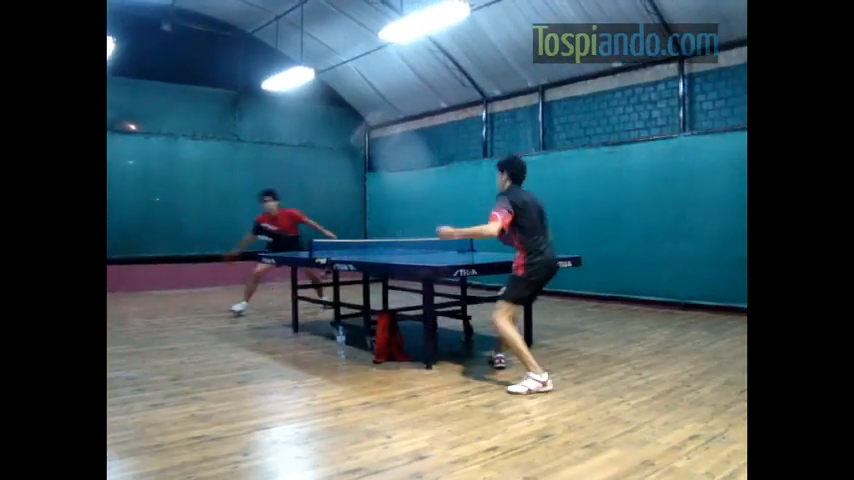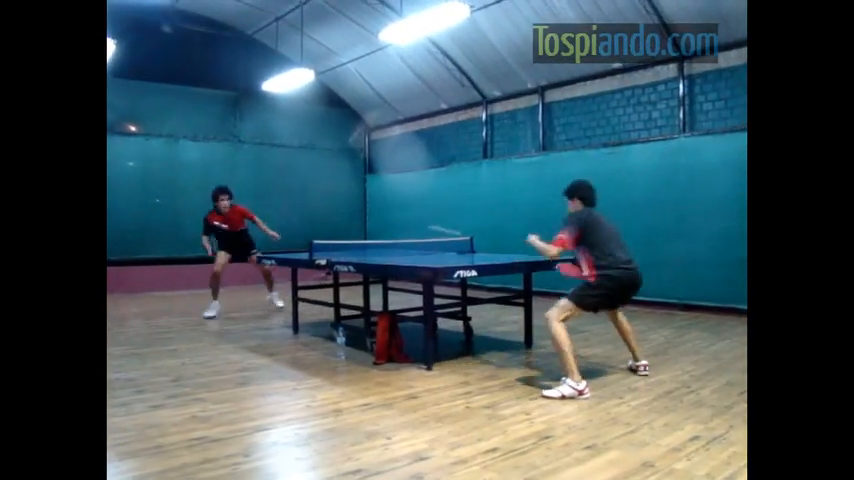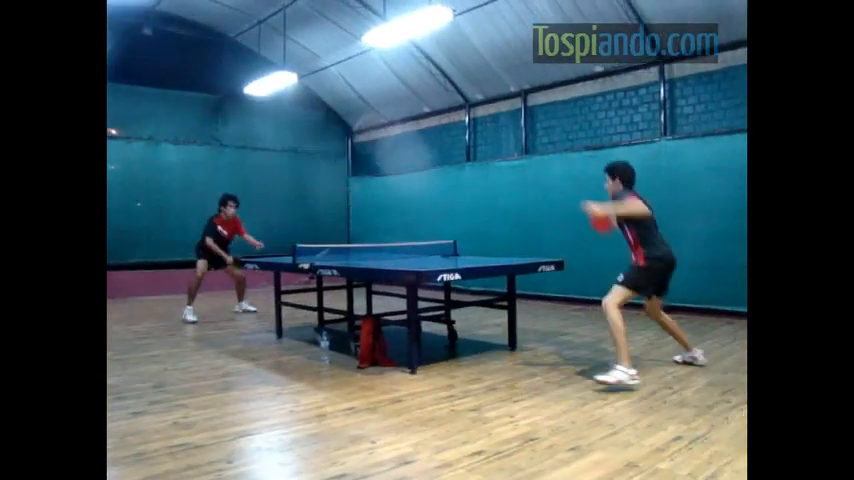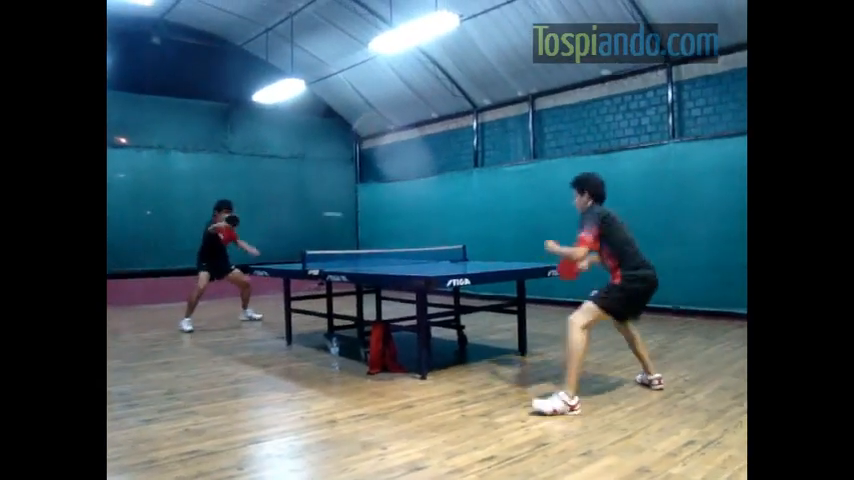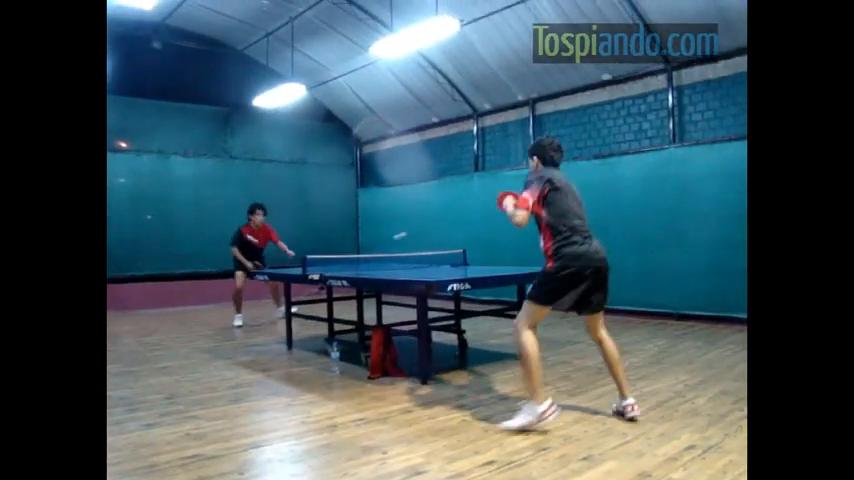
dt=0.5s
person 1, frame 1
left shoulder: (506, 198)
right shoulder: (530, 198)
left elbow: (492, 230)
left wrist: (455, 232)
right wrist: (505, 235)
left hip: (532, 265)
right hip: (547, 261)
left knee: (499, 319)
right knee: (508, 302)
left ankle: (537, 375)
right ankle: (501, 354)
person 1, frame 2
left shoulder: (577, 218)
right shoulder: (601, 222)
left elbow: (552, 252)
left wrist: (534, 241)
right wrist: (580, 269)
left hip: (607, 278)
right hip: (632, 277)
left knee: (554, 317)
right knee: (613, 310)
left ankle: (575, 383)
right ankle: (638, 362)
person 1, frame 3
left shoulder: (624, 197)
right shoulder: (628, 199)
left elbow: (643, 211)
left wrist: (604, 209)
right wrist: (611, 216)
left hip: (649, 261)
right hip: (661, 259)
left knee: (610, 303)
right knee: (653, 310)
left ankle: (625, 369)
right ankle: (691, 353)
person 1, frame 4
left shoulder: (591, 214)
right shoulder: (605, 215)
left elbow: (578, 252)
left wrist: (553, 248)
right wrist: (589, 263)
left hip: (628, 281)
right hip: (647, 279)
left knee: (577, 323)
right knee: (623, 324)
left ankle: (567, 398)
right ankle: (651, 375)
person 1, frame 5
left shoulder: (539, 177)
right shoulder: (565, 184)
left elbow: (520, 218)
left wrist: (509, 206)
right wrist: (521, 207)
left hip: (566, 262)
right hip: (596, 258)
left knee: (524, 325)
right knee: (598, 331)
left ankle: (538, 404)
right ankle: (626, 402)
person 2, frame 1
left shoulder: (289, 213)
right shoulder: (261, 220)
left elbow: (307, 221)
right elbow: (252, 236)
left wrist: (325, 232)
right wrist: (237, 250)
left hip: (294, 249)
right hip: (275, 251)
left knee: (312, 274)
right knee: (257, 272)
left ankle: (322, 298)
right ankle: (243, 304)
person 2, frame 2
left shoulder: (239, 210)
right shoulder: (209, 218)
left elbow: (254, 218)
right elbow: (205, 237)
left wrist: (269, 231)
right wrist: (208, 248)
left hip: (245, 243)
right hip: (225, 247)
left knee: (266, 269)
right knee: (216, 271)
left ankle: (272, 294)
right ankle: (214, 304)
person 2, frame 3
left shoulder: (235, 220)
right shoulder: (213, 221)
left elbow: (244, 235)
right elbow: (209, 242)
left wrist: (256, 243)
right wrist: (225, 256)
left hip: (223, 254)
right hip: (206, 252)
left knee: (241, 276)
right knee: (199, 275)
left ankle: (241, 304)
right ankle: (189, 309)
person 2, frame 4
left shoulder: (228, 228)
right shoulder: (213, 224)
left elbow: (237, 241)
right elbow: (210, 229)
left wrist: (250, 249)
right wrist: (220, 225)
left hip: (222, 262)
right hip: (206, 262)
left knee: (245, 282)
right knee: (201, 288)
left ankle: (246, 312)
right ankle: (186, 320)
person 2, frame 5
left shoulder: (267, 229)
right shoulder: (242, 230)
left elbow: (278, 242)
right elbow: (234, 249)
left wrist: (287, 251)
right wrist: (247, 263)
left hip: (258, 261)
right hip: (243, 262)
left knee: (274, 282)
right knee: (239, 287)
left ankle: (281, 308)
right ankle: (238, 315)
